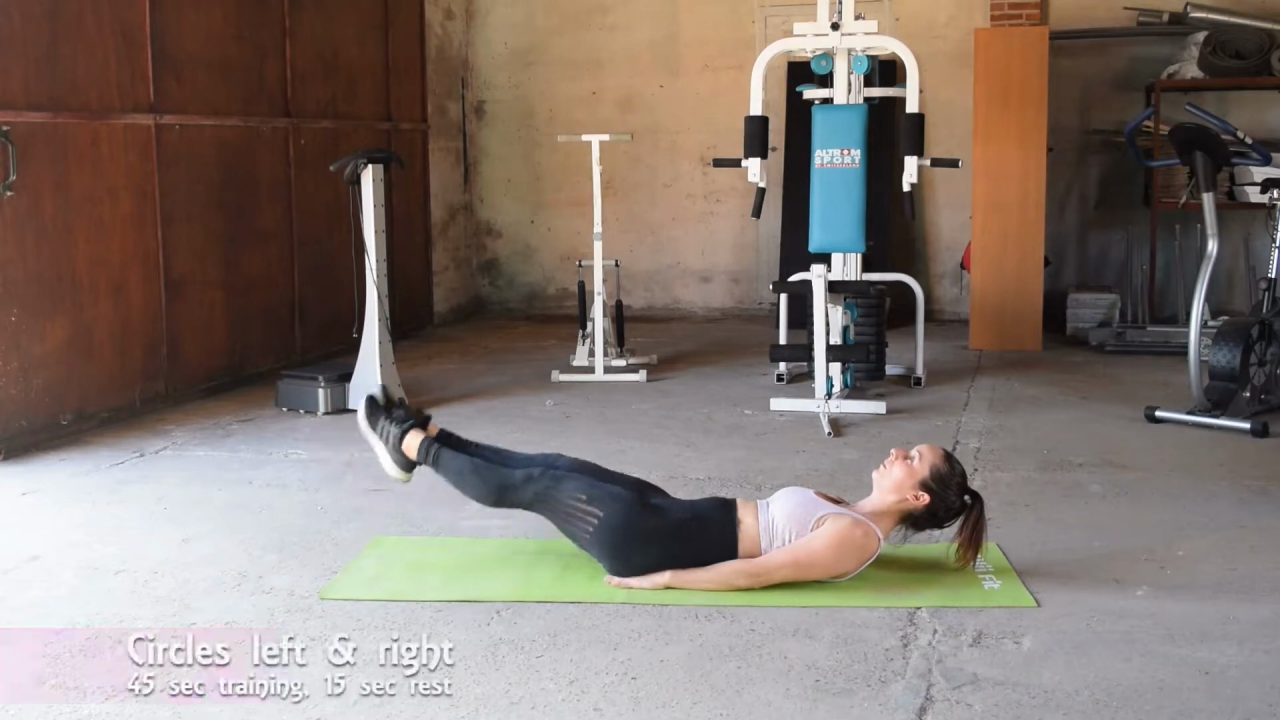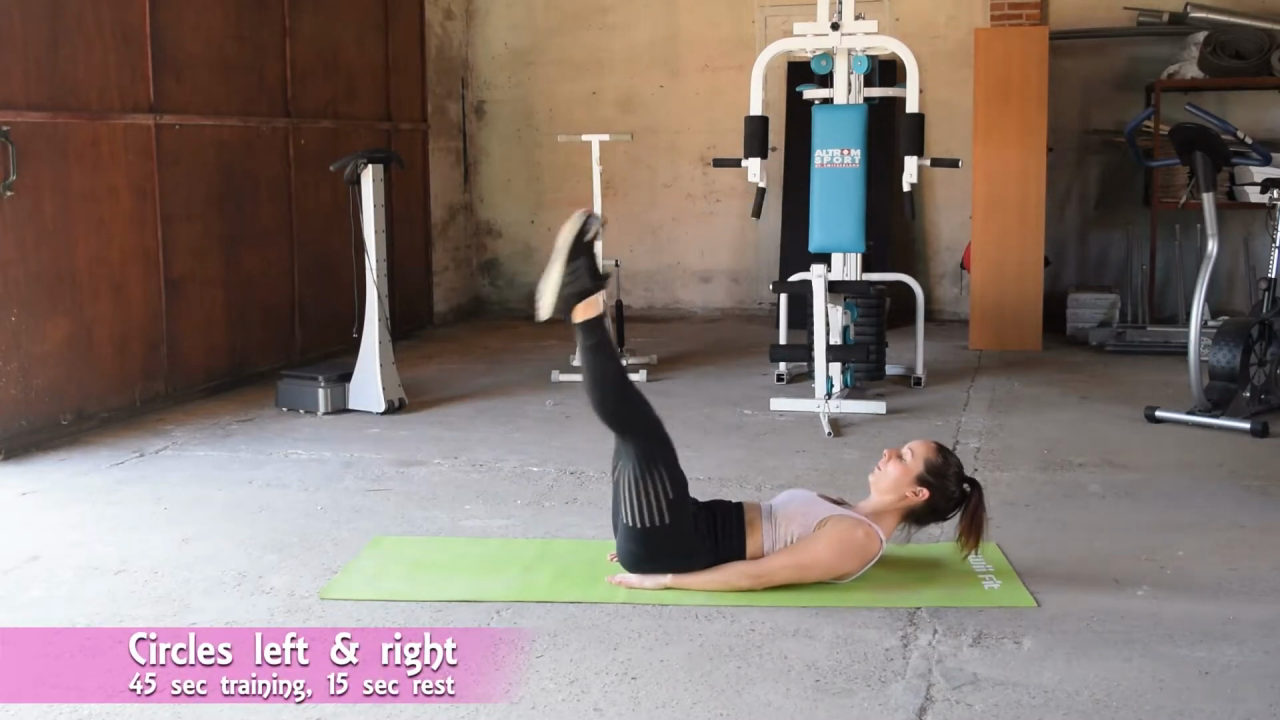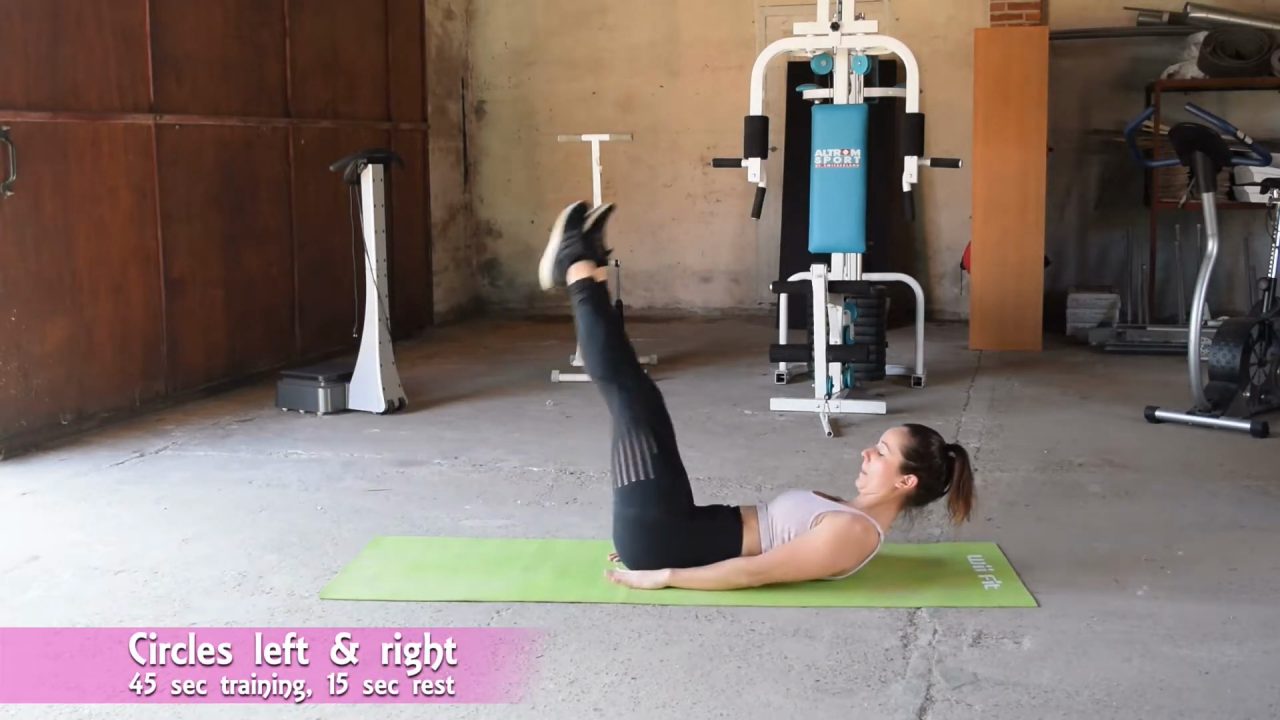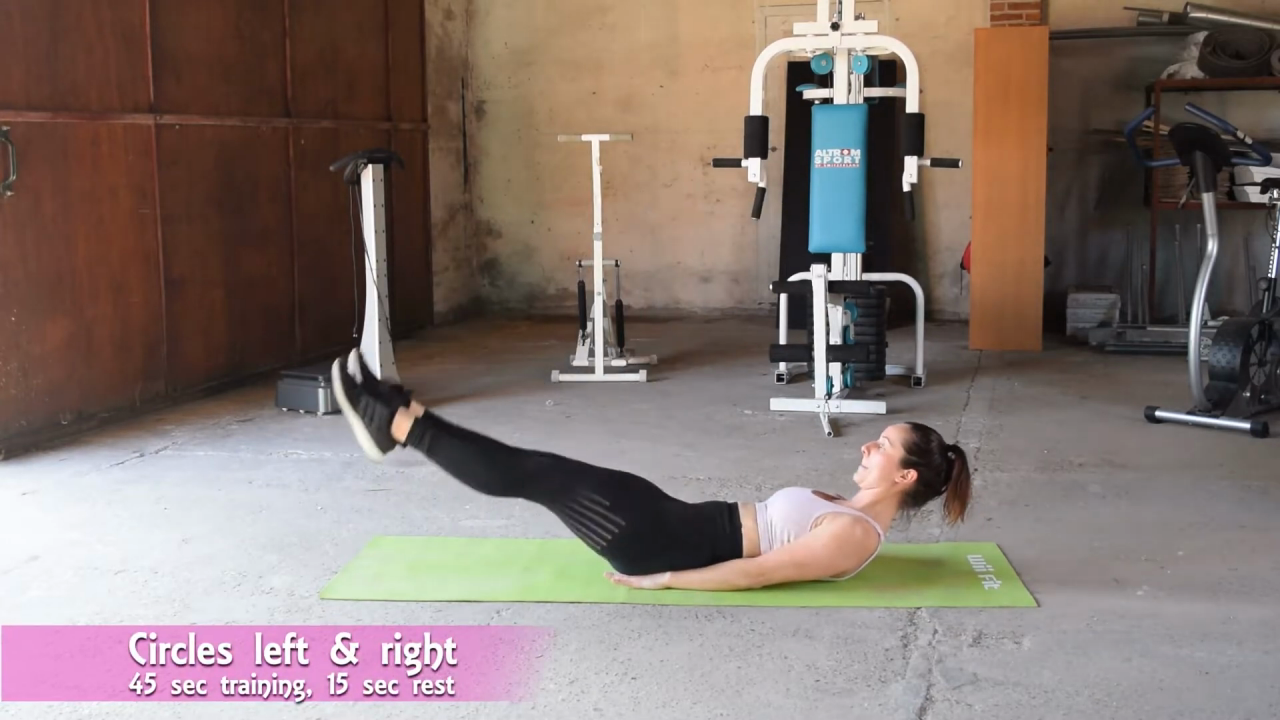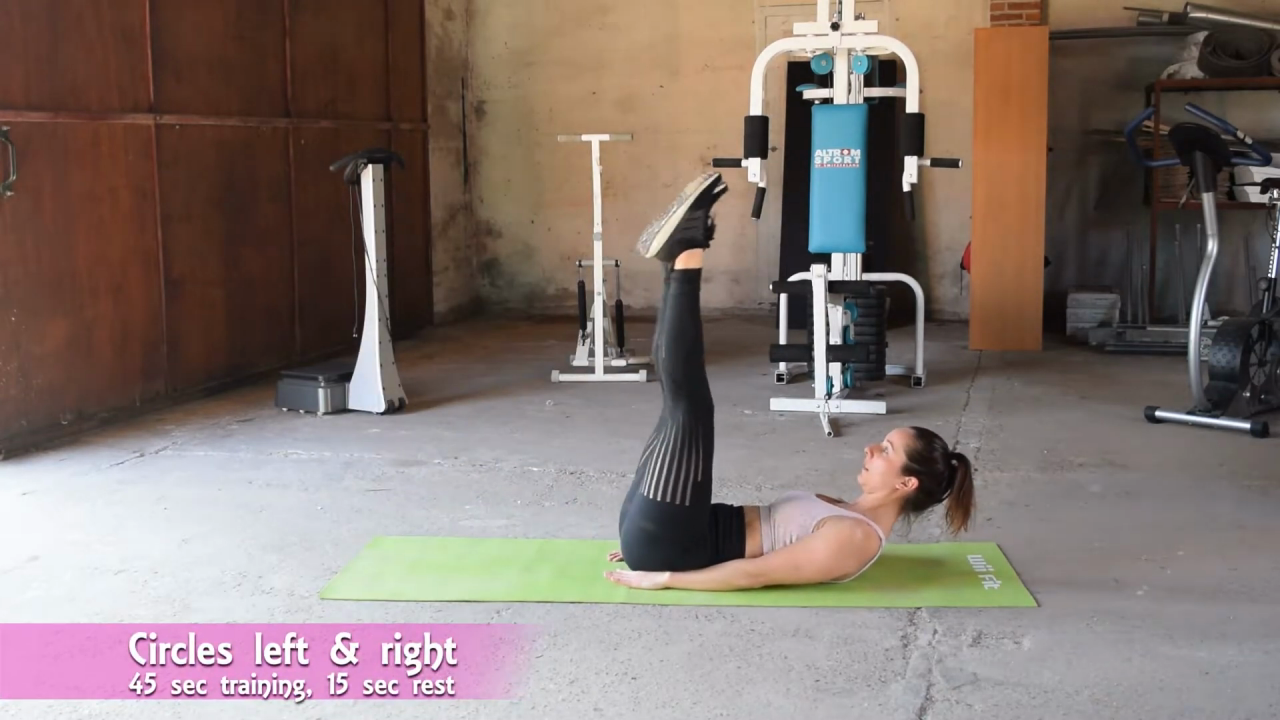
dt=1s
person 1, frame 1
left shoulder: (851, 541)
right shoulder: (851, 512)
left elbow: (758, 571)
left wrist: (662, 577)
left hip: (666, 543)
right hip: (682, 521)
left knee: (537, 485)
right knee: (556, 470)
left ankle: (415, 444)
right ankle: (421, 437)
person 1, frame 2
left shoulder: (857, 539)
right shoulder: (852, 512)
left elbow: (765, 572)
left wrist: (664, 579)
right wrist: (659, 525)
left hip: (667, 549)
right hip: (694, 535)
left knee: (635, 429)
left ankle: (584, 300)
right ankle: (583, 300)
person 1, frame 3
left shoulder: (854, 534)
right shoulder: (851, 512)
left elbow: (752, 573)
left wrist: (661, 575)
left hip: (659, 544)
right hip: (683, 530)
left knee: (627, 390)
left ankle: (579, 271)
person 1, frame 4
left shoulder: (854, 534)
right shoulder: (850, 505)
left elbow: (761, 571)
left wrist: (664, 577)
left hip: (670, 541)
right hip: (687, 522)
left knee: (544, 476)
right knee: (551, 468)
left ankle: (399, 426)
right ankle: (402, 418)
person 1, frame 5
left shoulder: (856, 538)
right shoulder: (851, 513)
left elbow: (758, 574)
left wrist: (661, 577)
left hip: (666, 546)
left knee: (689, 400)
left ankle: (686, 255)
right ankle: (682, 258)
